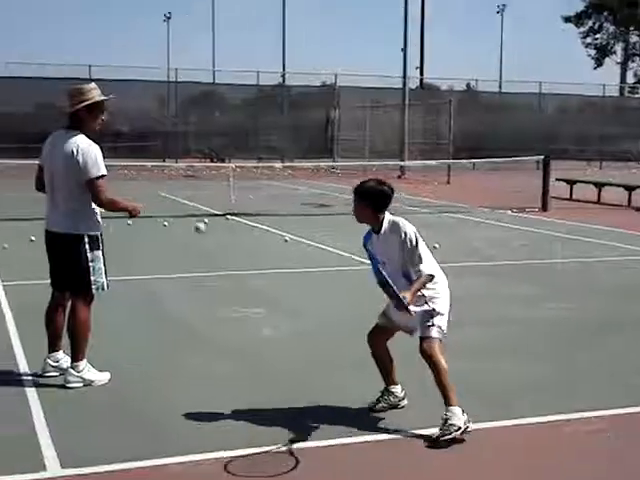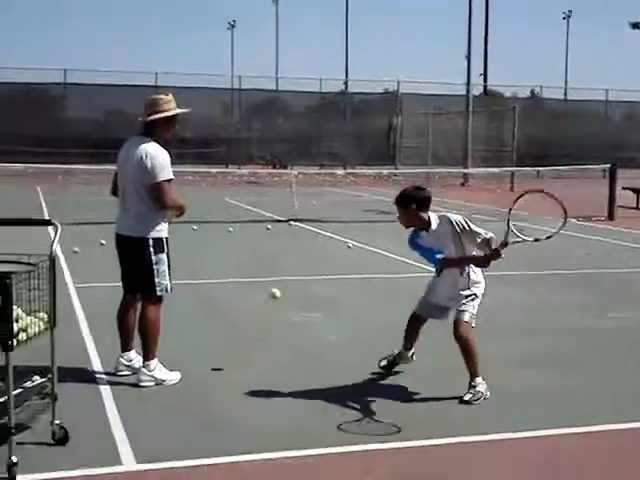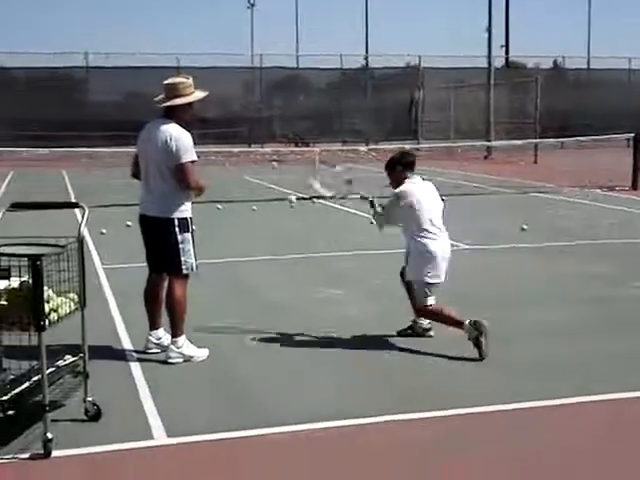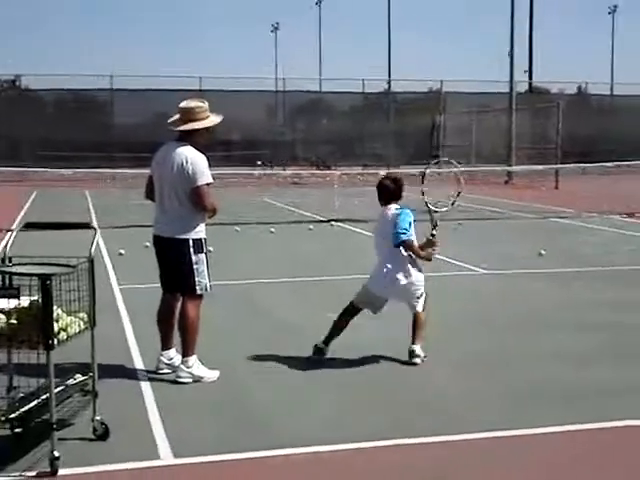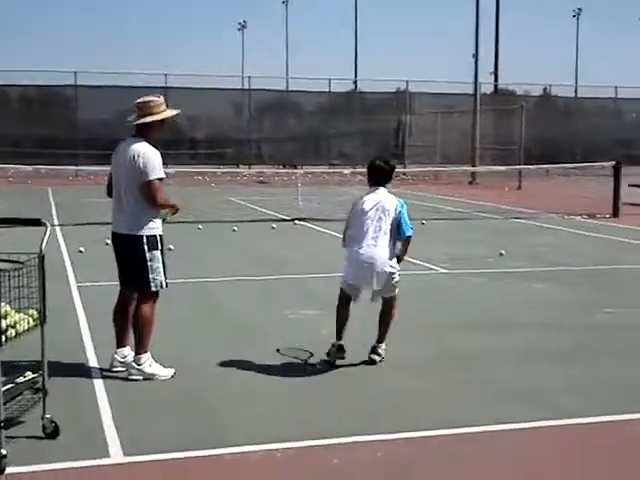
dt=0.4s
person 1, frame 1
left shoulder: (52, 141)
right shoulder: (86, 148)
left elbow: (41, 183)
right elbow: (102, 199)
right wrist: (130, 207)
left hip: (55, 230)
right hip: (80, 234)
left knee: (60, 295)
right knee: (82, 299)
left ankle: (54, 358)
right ankle: (78, 368)
person 1, frame 2
left shoulder: (128, 147)
right shoulder: (156, 153)
left elbow: (116, 189)
right elbow: (166, 200)
right wrist: (181, 205)
left hip: (125, 232)
right hip: (147, 237)
left knee: (131, 296)
right knee: (152, 300)
left ankle: (127, 357)
right ankle: (149, 367)
person 1, frame 3
left shoulder: (147, 130)
right shoulder: (179, 135)
left elbow: (137, 172)
right elbow: (189, 181)
right wrist: (201, 186)
left hip: (149, 213)
right hip: (172, 216)
left knee: (157, 275)
right knee: (178, 278)
left ankle: (155, 335)
right ankle: (177, 343)
person 1, frame 4
left shoulder: (162, 152)
right shoulder: (195, 158)
left elbow: (150, 193)
right elbow: (205, 203)
right wrist: (214, 208)
left hip: (163, 234)
right hip: (186, 237)
left knee: (171, 295)
right knee: (192, 298)
left ankle: (167, 355)
right ankle: (188, 364)
person 1, frame 5
left shoulder: (121, 148)
right shoulder: (148, 153)
left elbow: (111, 190)
right elbow: (156, 198)
right wrist: (172, 205)
left hip: (121, 231)
right hip: (142, 234)
left knee: (127, 293)
right knee: (147, 296)
left ankle: (122, 353)
right ankle: (141, 361)
person 2, frame 1
left shoulder: (403, 230)
right shoulder: (369, 240)
left elbow: (428, 271)
left wrist: (409, 293)
left hip: (430, 294)
right hip: (403, 296)
left knee: (429, 349)
right knee: (375, 338)
left ankle: (456, 415)
right ankle: (394, 391)
person 2, frame 2
left shoulder: (452, 221)
right shoulder: (415, 239)
left elbow: (485, 238)
right elbow: (442, 262)
left wrist: (492, 251)
right wrist: (473, 258)
left hip: (468, 284)
right hip: (441, 284)
left knee: (461, 331)
right knee: (415, 321)
left ankle: (478, 383)
right ankle: (405, 354)
person 2, frame 3
left shoulder: (400, 194)
right shoulder: (428, 186)
left elbow: (382, 220)
left wrist: (378, 211)
left hip: (428, 252)
right hip: (438, 247)
left knee: (425, 306)
right knee: (406, 275)
left ankle: (471, 327)
right ankle: (421, 323)
person 2, frame 4
left shoulder: (380, 221)
right shoulder: (403, 214)
right elbow: (406, 243)
left wrist: (423, 246)
right wrist: (422, 254)
left hip: (381, 278)
right hip: (408, 278)
left knee: (352, 309)
right knee: (418, 307)
left ankle: (324, 346)
right ankle: (416, 348)
person 2, frame 5
left shoulder: (358, 203)
right shoulder: (396, 203)
left elbow: (346, 240)
right elbow: (406, 237)
right wrist: (398, 257)
left hip: (356, 261)
right hip: (382, 262)
left knee: (344, 298)
right knee: (389, 300)
left ankle: (338, 345)
right ankle: (378, 348)
